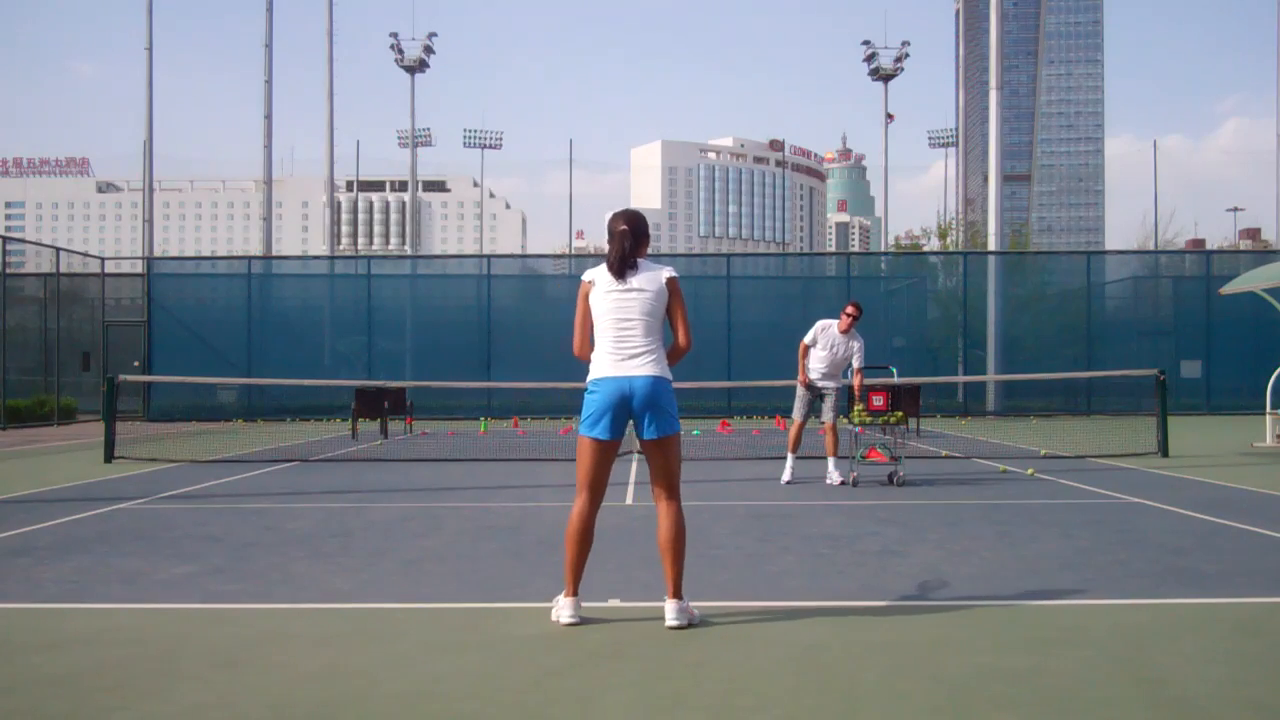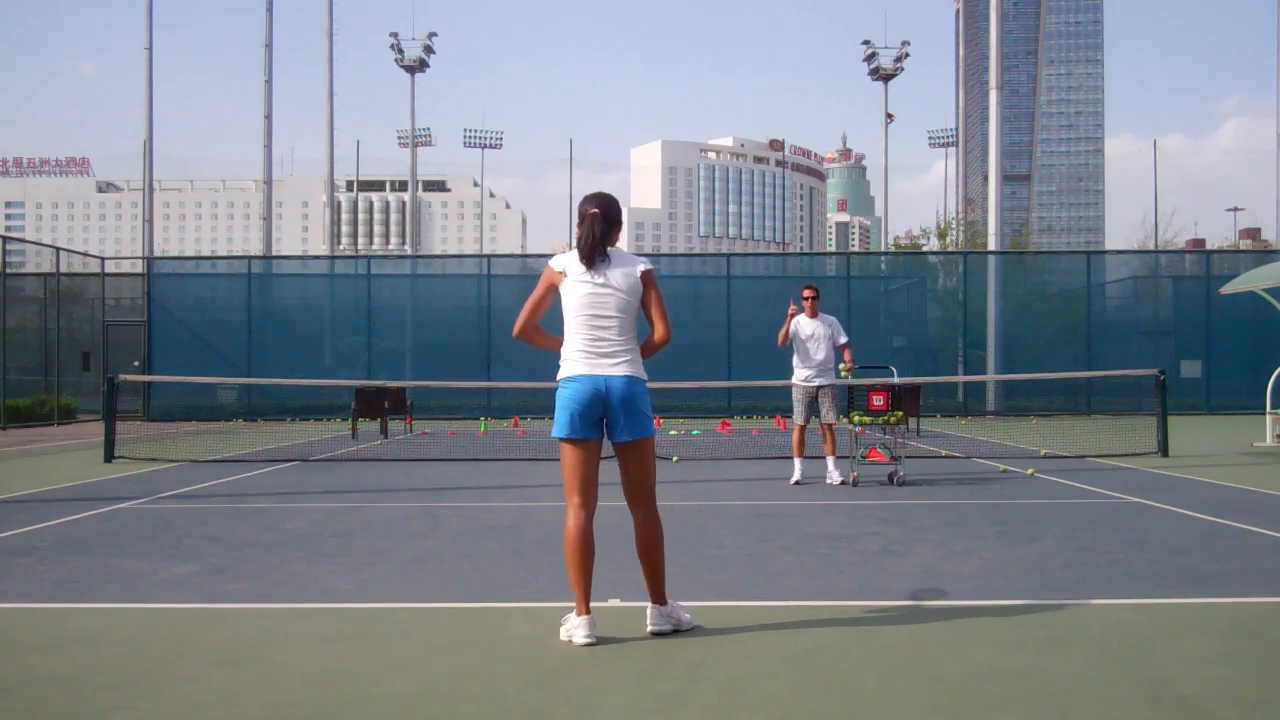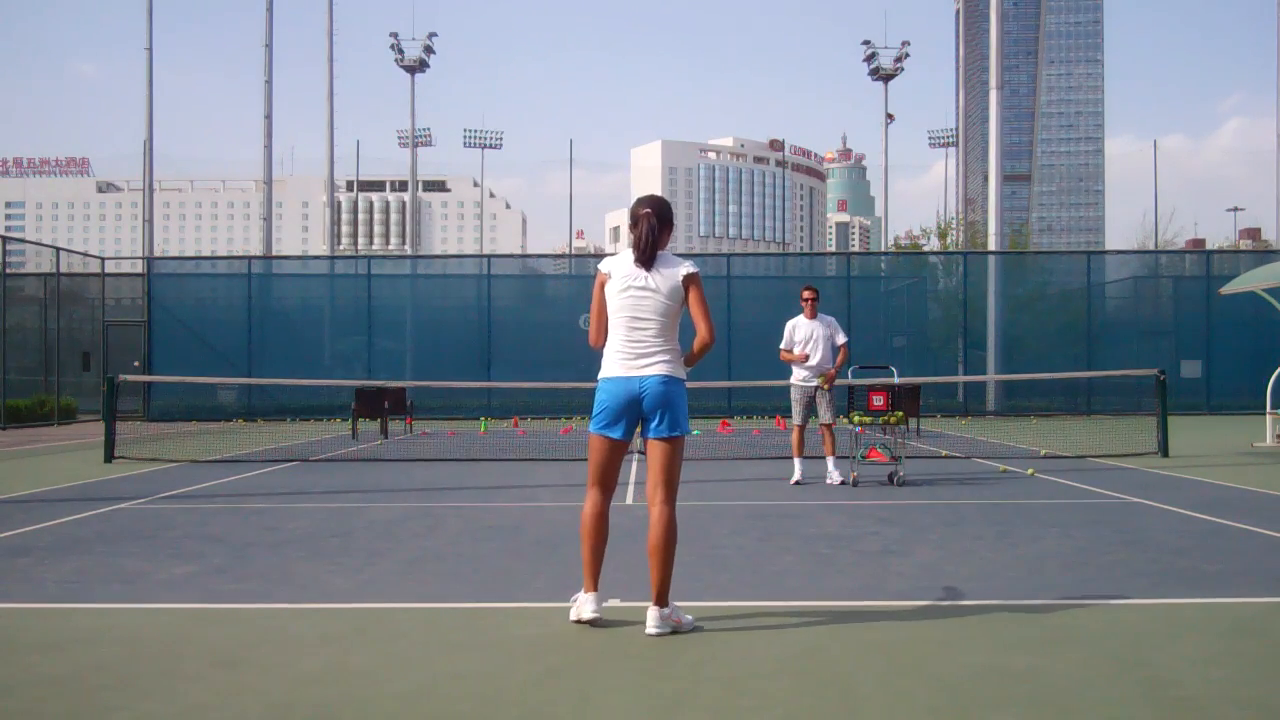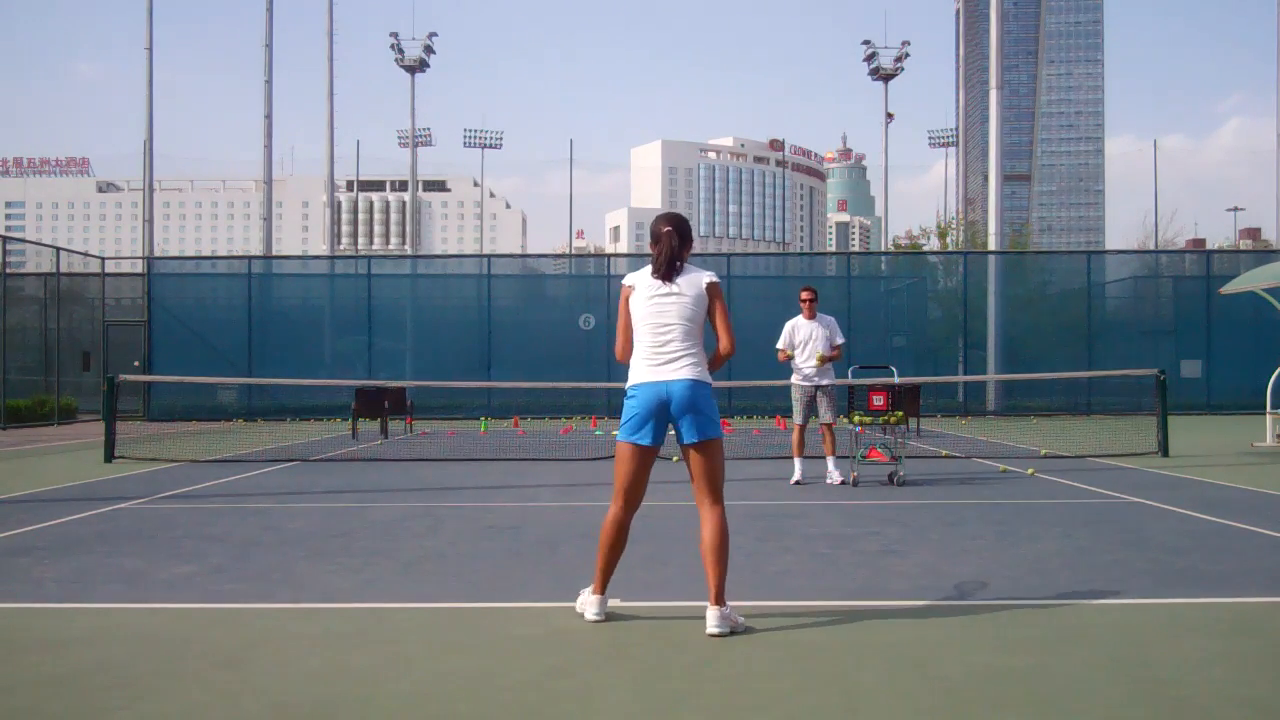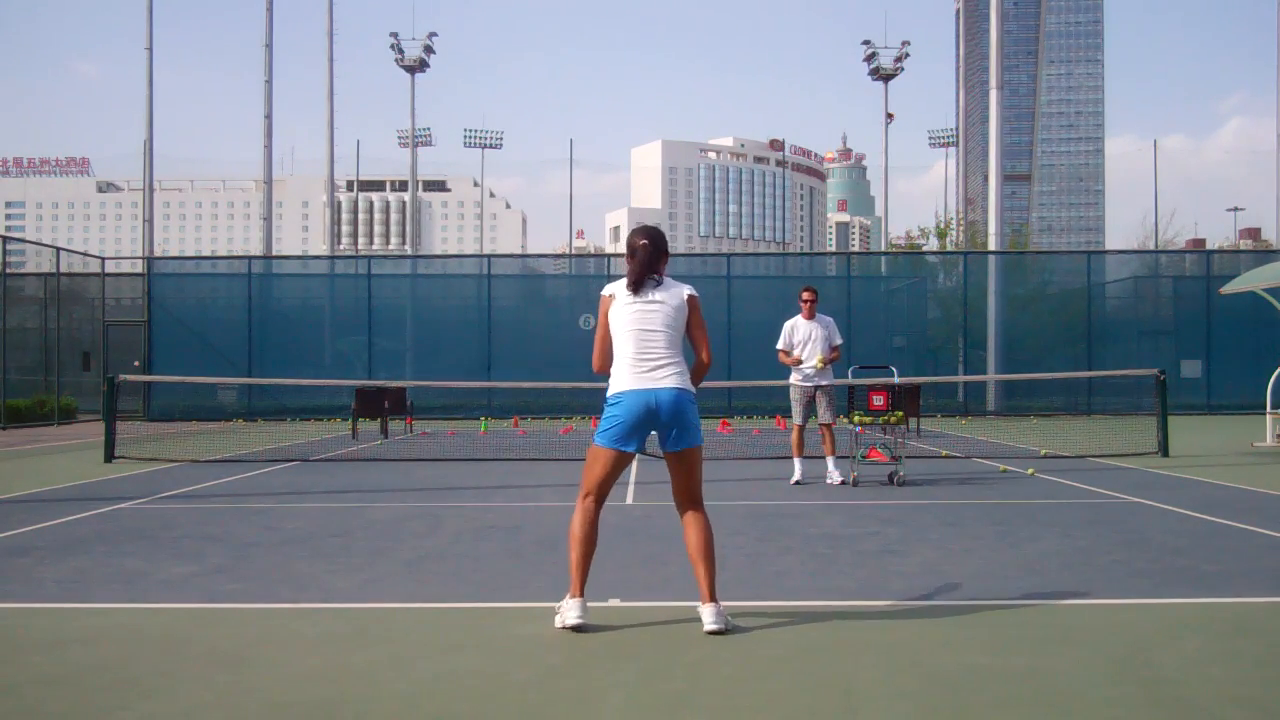
dt=1s
person 1, frame 1
left shoulder: (592, 278)
right shoulder: (666, 277)
left elbow: (581, 348)
right elbow: (683, 342)
left hip: (603, 387)
right hip: (653, 386)
left knee: (586, 499)
right knee: (668, 499)
left ankle: (569, 599)
right ankle: (675, 602)
person 1, frame 2
left shoulder: (561, 266)
right shoulder: (638, 268)
left elbow: (523, 329)
right elbow: (662, 333)
left hip: (577, 385)
right hip: (627, 385)
left knee: (579, 506)
right knee: (643, 505)
left ankle: (582, 617)
right ankle: (659, 607)
person 1, frame 3
left shoulder: (609, 268)
right shoulder: (684, 271)
left elbow: (596, 338)
right elbow: (706, 335)
left hip: (615, 383)
right hip: (664, 385)
left knee: (597, 493)
right knee: (661, 501)
left ankle: (589, 595)
right ankle: (659, 608)
person 1, frame 4
left shoulder: (632, 283)
right shoulder: (706, 281)
left elbow: (622, 353)
right elbow: (728, 345)
left hip: (643, 392)
right hip: (692, 391)
left knee: (623, 503)
right knee: (710, 504)
left ankle: (596, 596)
right ankle: (717, 609)
person 1, frame 5
left shoulder: (612, 293)
right shoulder: (685, 293)
left elbow: (599, 365)
right elbow: (704, 359)
left hip: (626, 398)
right hip: (675, 399)
left knee: (589, 500)
right knee: (690, 508)
left ankle: (575, 600)
right ankle: (711, 606)
person 2, frame 1
left shoulder: (856, 342)
right shoulder: (822, 326)
left elbow: (857, 372)
right elbow: (804, 346)
left wrist: (857, 398)
right wrist: (802, 372)
left hip: (831, 384)
right hip: (808, 380)
left knee: (830, 426)
right knee: (798, 422)
left ankle: (832, 471)
right ankle: (789, 467)
person 2, frame 2
left shoulder: (831, 322)
right shoulder: (795, 322)
left elbow: (844, 347)
right elbow: (781, 343)
left wrist: (849, 361)
right wrist: (789, 319)
left hip: (826, 381)
right hip: (802, 382)
left knee: (827, 426)
right knee: (799, 425)
left ankle: (832, 470)
right ankle: (798, 470)
person 2, frame 3
left shoulder: (830, 322)
right shoulder: (792, 324)
left elbow: (843, 349)
right elbow: (783, 354)
left wrist: (835, 370)
right wrist: (796, 357)
left hip: (824, 382)
right hip: (800, 382)
left knee: (827, 425)
right knee: (798, 426)
left ankle: (832, 470)
right ankle: (798, 471)
person 2, frame 4
left shoulder: (829, 322)
right shoulder: (792, 325)
left elbow: (838, 351)
right elbow: (781, 354)
left wrist: (828, 357)
right wrist: (784, 356)
left hip: (825, 381)
right hip: (801, 382)
left knee: (827, 425)
right knee: (799, 426)
left ankle: (832, 470)
right ankle: (798, 471)
person 2, frame 5
left shoulder: (828, 322)
right shoulder: (791, 325)
left elbow: (836, 351)
right elbow: (781, 354)
left wrist: (828, 360)
right wrist: (789, 360)
left hip: (824, 382)
right hip: (800, 382)
left knee: (827, 426)
right knee: (798, 426)
left ankle: (832, 471)
right ankle: (798, 471)
